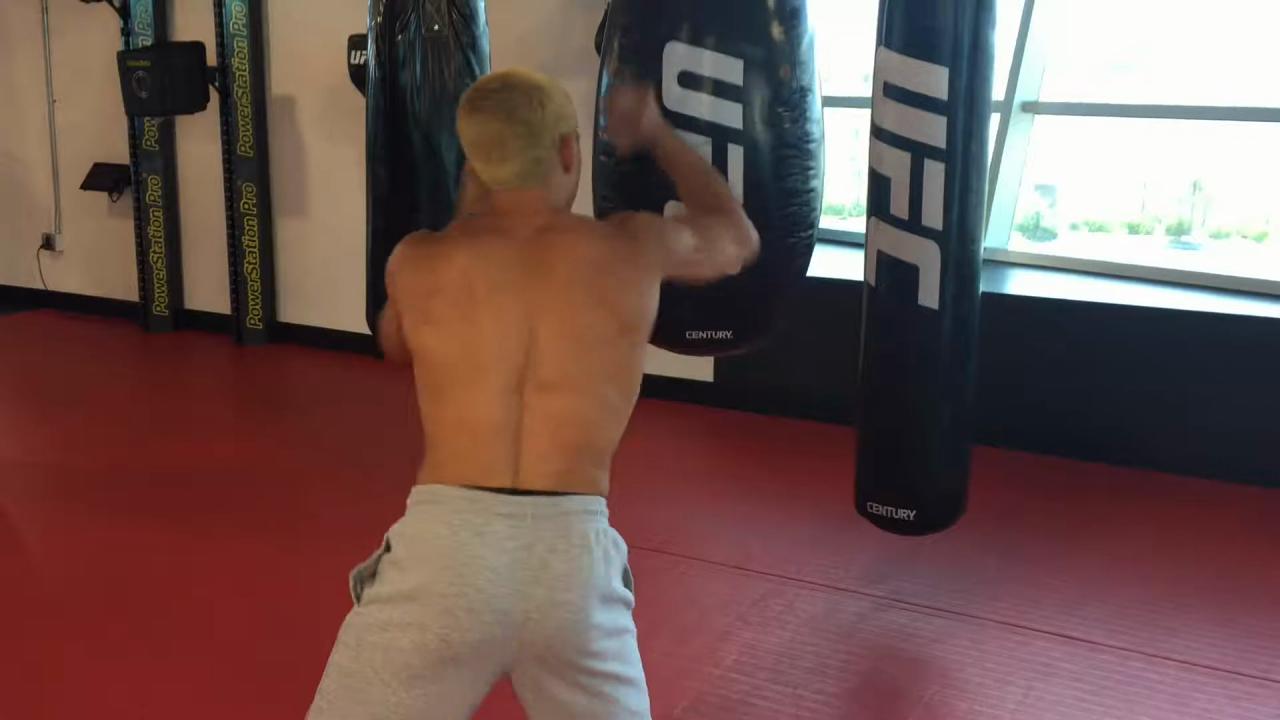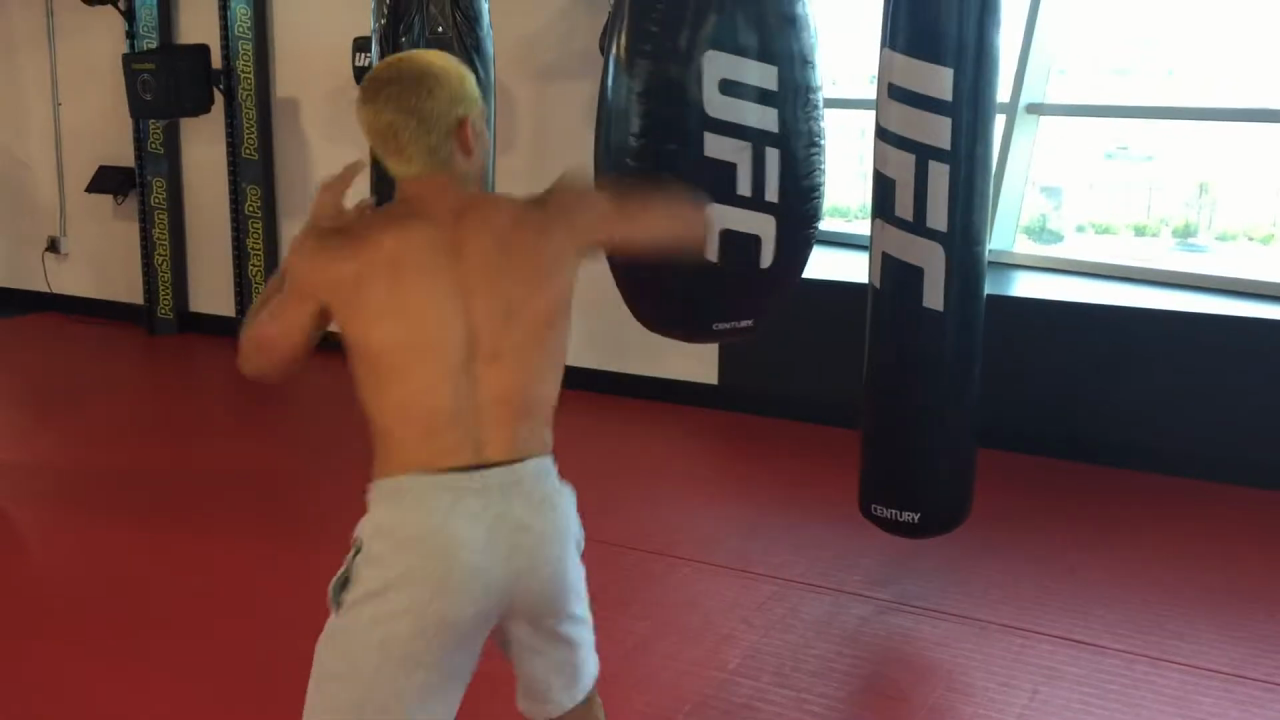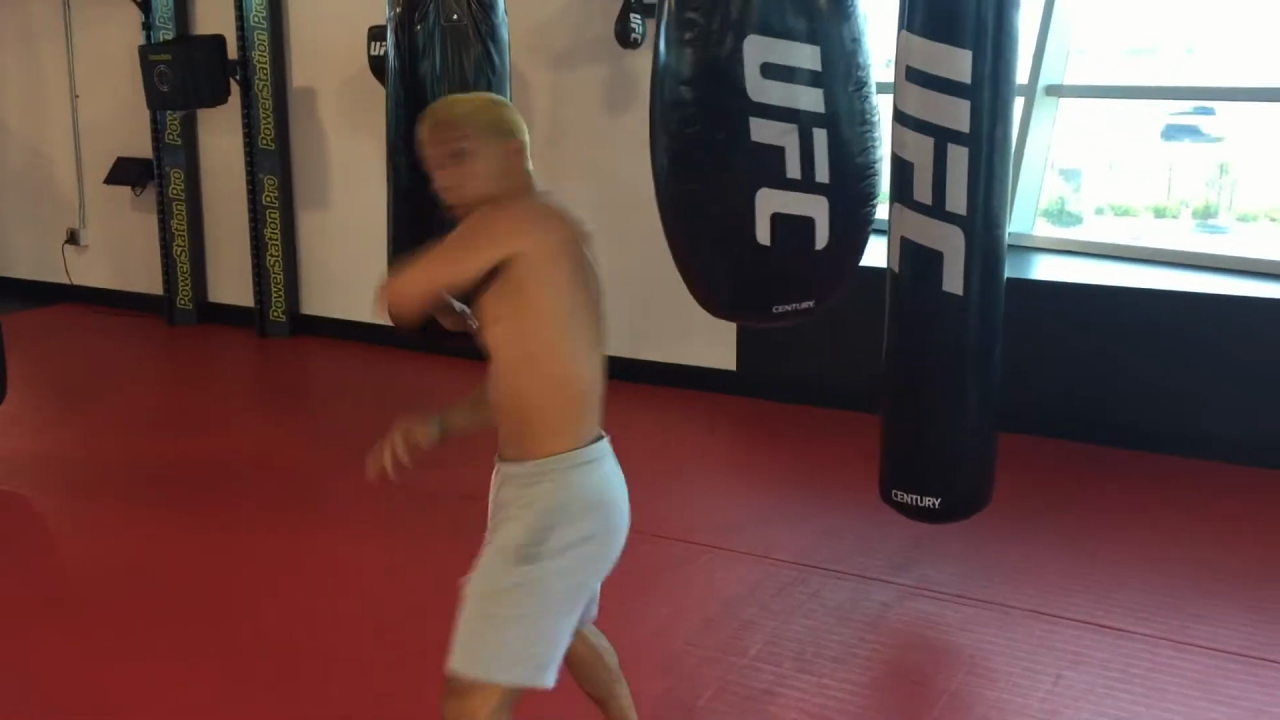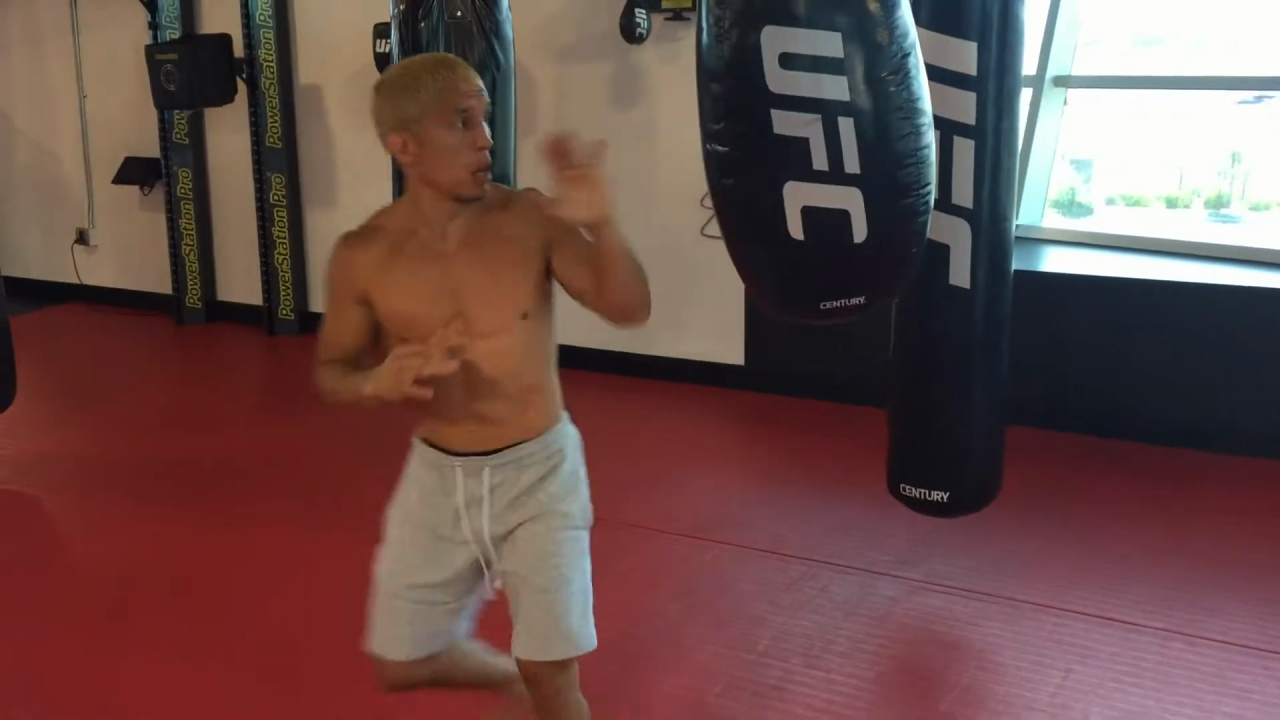
dt=0.5s
person 1, frame 1
left shoulder: (416, 261)
right shoulder: (637, 248)
right elbow: (738, 237)
right wrist: (657, 134)
left hip: (443, 550)
right hip: (575, 557)
person 1, frame 2
left shoulder: (339, 258)
right shoulder: (553, 223)
left elbow: (259, 358)
right elbow: (695, 224)
right wrist: (586, 207)
left hip: (417, 537)
right hip: (536, 518)
person 1, frame 3
left shoulder: (522, 220)
right shoulder: (541, 238)
left elbow: (401, 297)
left wrist: (450, 308)
right wrist: (438, 423)
left hip: (554, 496)
right hip: (586, 483)
right knee: (561, 627)
person 1, frame 4
left shoulder: (528, 217)
right shoulder: (362, 256)
left elbow: (631, 308)
right elbow: (332, 372)
left wrist: (596, 218)
right wrist: (378, 381)
left hip: (541, 473)
right hip: (435, 481)
right knee: (403, 665)
